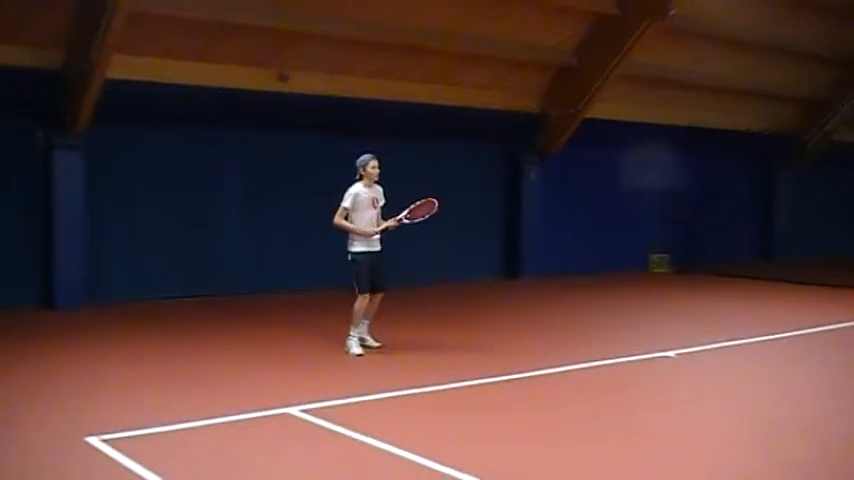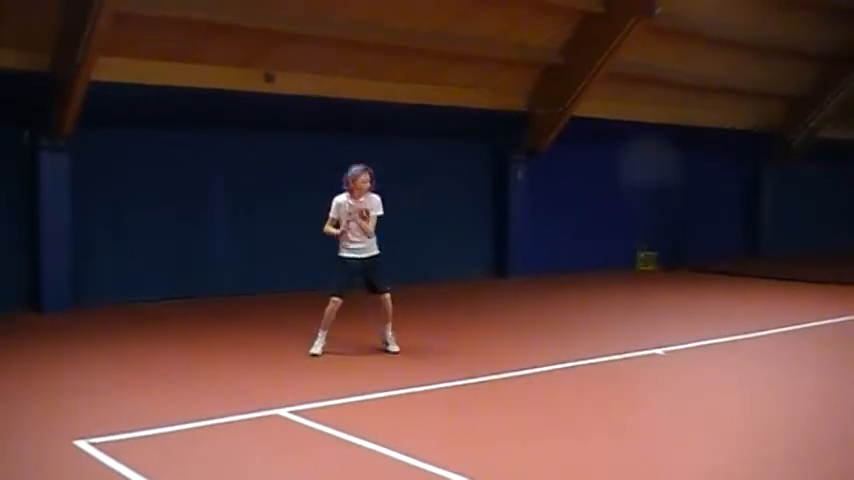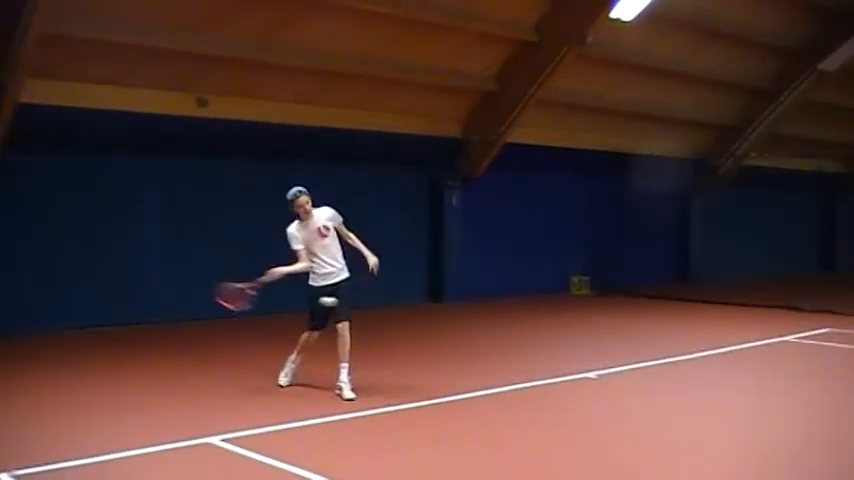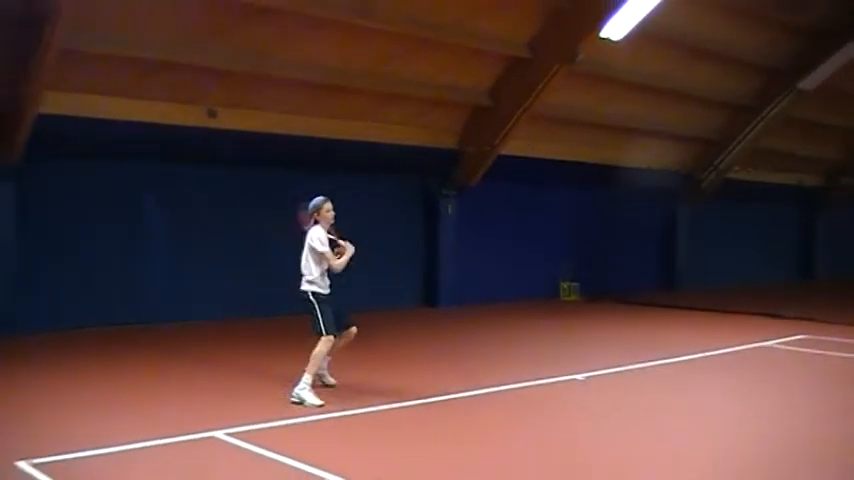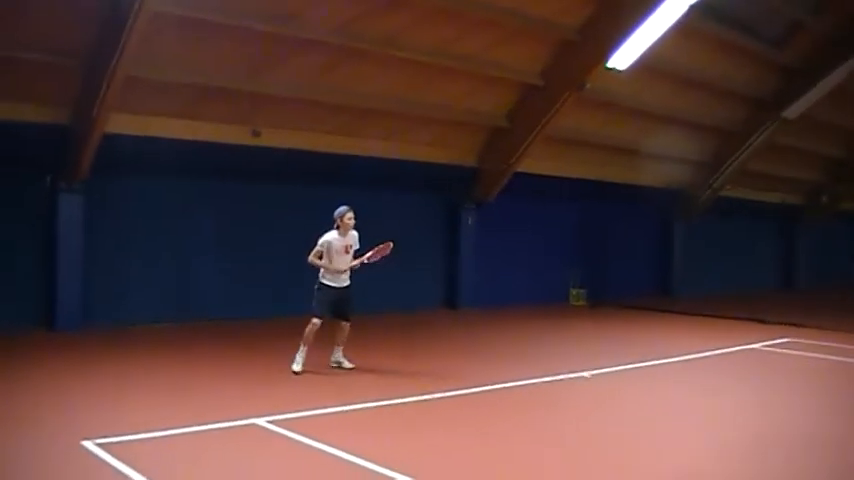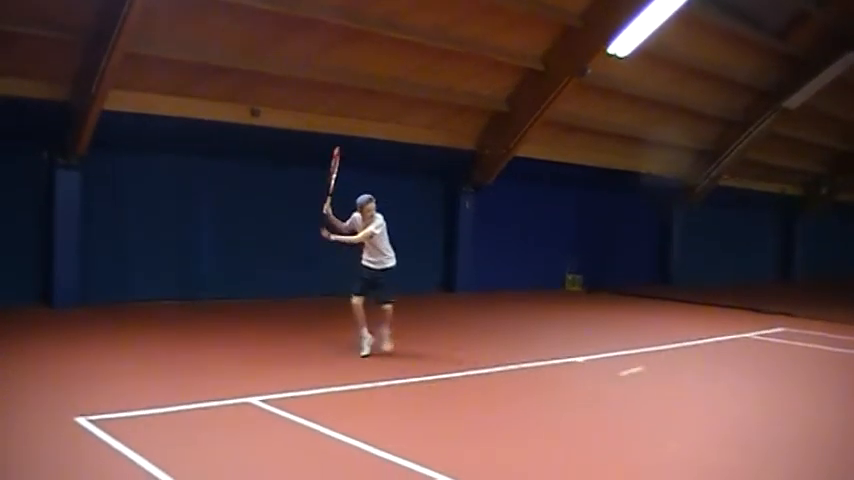
dt=0.7s
person 1, frame 1
left shoulder: (378, 190)
right shoulder: (354, 192)
right elbow: (337, 220)
left wrist: (386, 224)
right wrist: (361, 231)
left hip: (374, 249)
right hip: (359, 250)
left knee: (378, 293)
right knee: (364, 295)
left ankle: (362, 333)
right ankle: (352, 339)
person 1, frame 2
left shoulder: (375, 200)
right shoulder: (339, 201)
left elbow: (369, 231)
right elbow: (326, 228)
left wrist: (355, 220)
right wrist: (338, 232)
left hip: (370, 256)
right hip: (347, 257)
left knee: (385, 297)
right knee: (335, 300)
left ankle: (388, 337)
right ankle: (320, 340)
person 1, frame 3
left shoulder: (326, 213)
right shoulder: (294, 231)
left elbow: (347, 235)
right elbow: (305, 264)
left wrist: (367, 254)
right wrist: (284, 270)
left hip: (341, 280)
right hip: (319, 284)
left knee: (343, 327)
right knee: (312, 333)
left ankle: (343, 381)
right ankle: (291, 365)
person 1, frame 4
left shoulder: (322, 233)
right shoulder: (317, 234)
right elbow: (337, 267)
left wrist: (340, 253)
right wrist: (349, 252)
left hip: (324, 292)
right hip: (313, 292)
left knee: (349, 331)
right knee: (327, 338)
left ankle: (320, 367)
right ankle: (302, 390)
person 1, frame 5
left shoulder: (354, 236)
right shoulder: (328, 238)
right elbow: (311, 259)
left wrist: (356, 263)
right wrist: (332, 268)
left hip: (344, 285)
right hip: (326, 285)
left knee: (345, 323)
right knee: (316, 322)
left ankle: (337, 357)
right ankle: (300, 357)
person 1, frame 6
left shoulder: (379, 220)
right shoulder: (356, 217)
left elbow: (358, 239)
right elbow: (343, 228)
left wrist: (333, 237)
right wrist: (330, 216)
left hip: (385, 266)
right hip: (367, 266)
left knee: (386, 306)
right knee: (356, 302)
left ankle: (385, 332)
right ankle: (366, 338)
